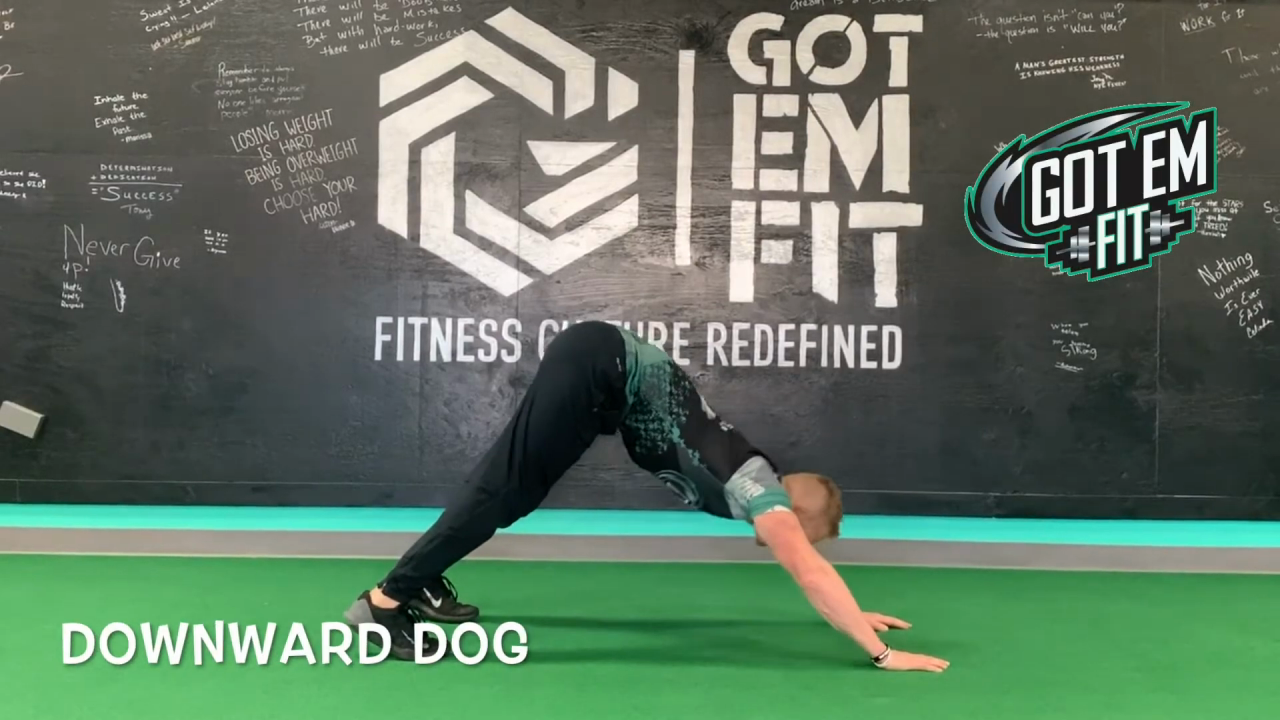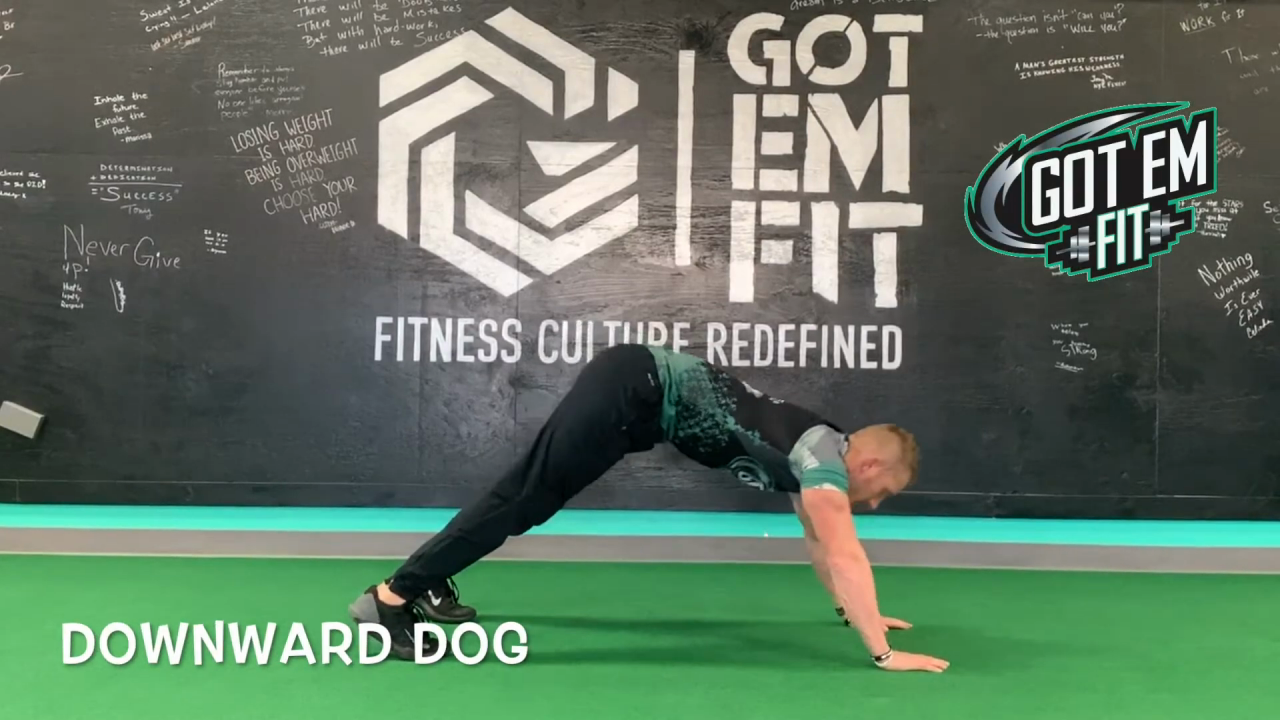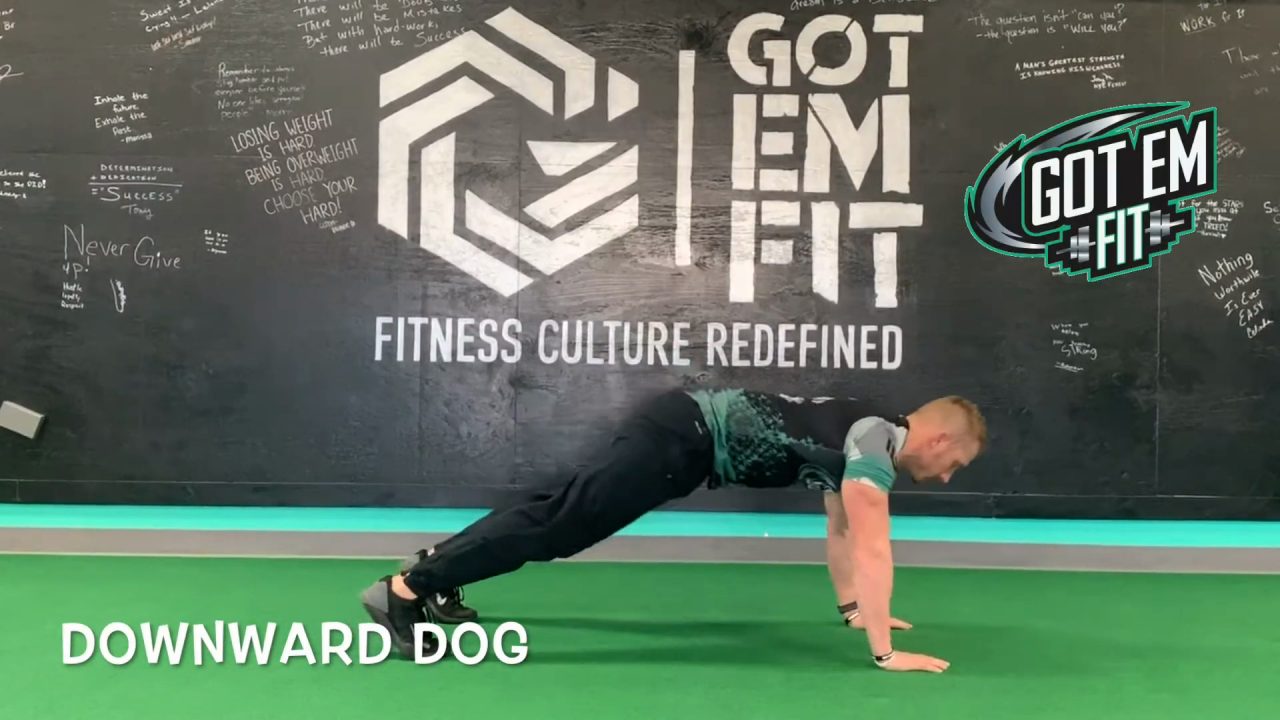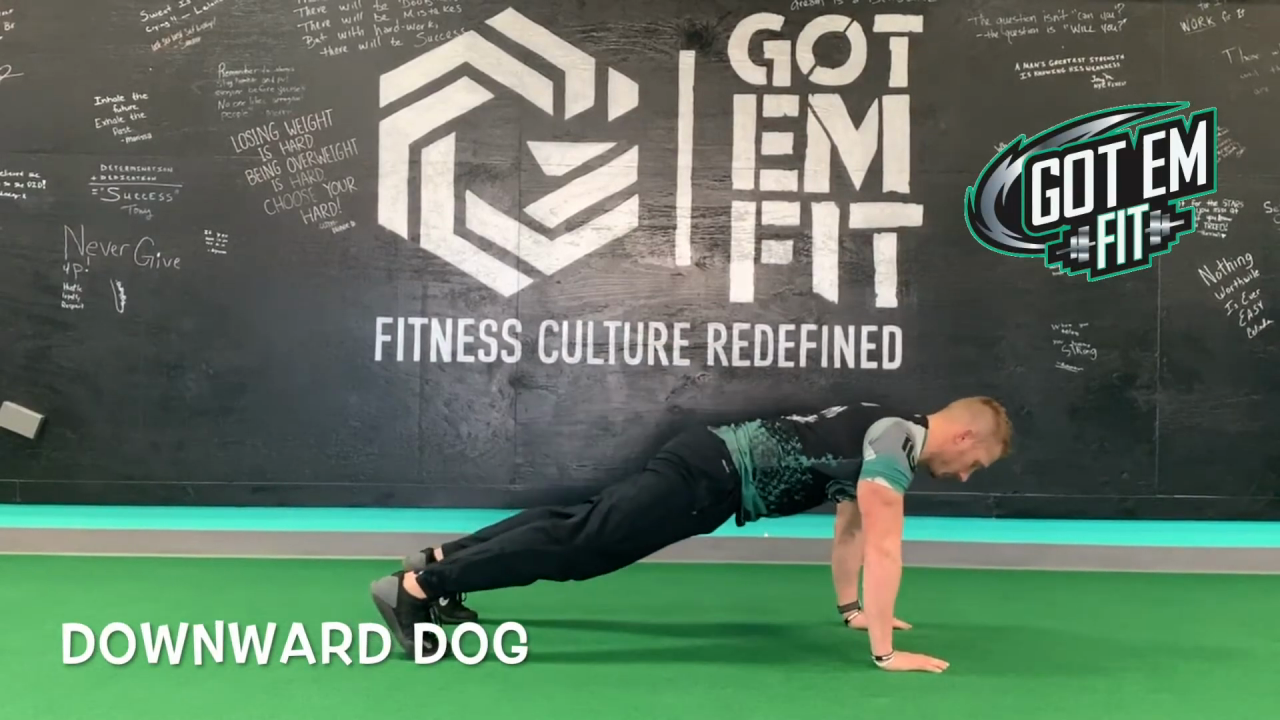
dt=0.4s
person 1, frame 1
left shoulder: (761, 477)
right shoulder: (753, 484)
left elbow: (807, 566)
right elbow: (809, 571)
left wrist: (853, 612)
right wrist: (881, 653)
left hip: (601, 362)
right hip: (596, 364)
left knee: (511, 481)
right knee: (507, 489)
left ankle: (423, 584)
right ankle: (383, 601)
person 1, frame 2
left shoulder: (817, 447)
right shoulder: (822, 453)
left elbow: (818, 537)
right elbow: (845, 554)
left wrist: (851, 609)
right wrist: (883, 653)
left hip: (641, 386)
right hip: (635, 387)
left knee: (532, 491)
right knee: (526, 498)
left ankle: (427, 583)
right ankle: (389, 598)
person 1, frame 3
left shoulder: (863, 434)
right shoulder: (876, 443)
left elbow: (842, 527)
right elbow: (873, 548)
left wrist: (851, 606)
right wrist: (884, 651)
left hip: (686, 428)
right hip: (682, 437)
left knee: (565, 508)
right knee: (558, 525)
left ankle: (435, 563)
right ankle: (402, 589)
person 1, frame 4
left shoulder: (884, 434)
right shoulder: (896, 444)
left elbow: (849, 526)
right elbow: (883, 550)
left wrist: (851, 608)
right wrist: (886, 652)
left hip: (710, 462)
right hip: (707, 477)
left knee: (581, 525)
right knee: (577, 546)
left ankle: (440, 560)
right ankle: (413, 588)
